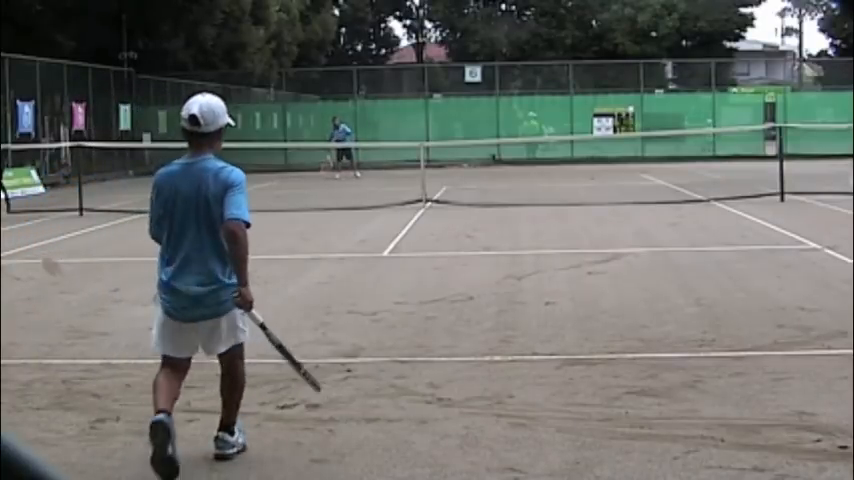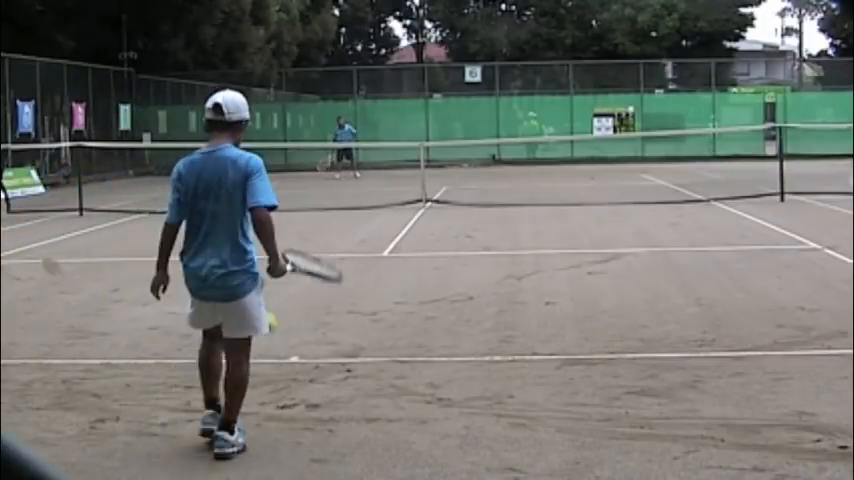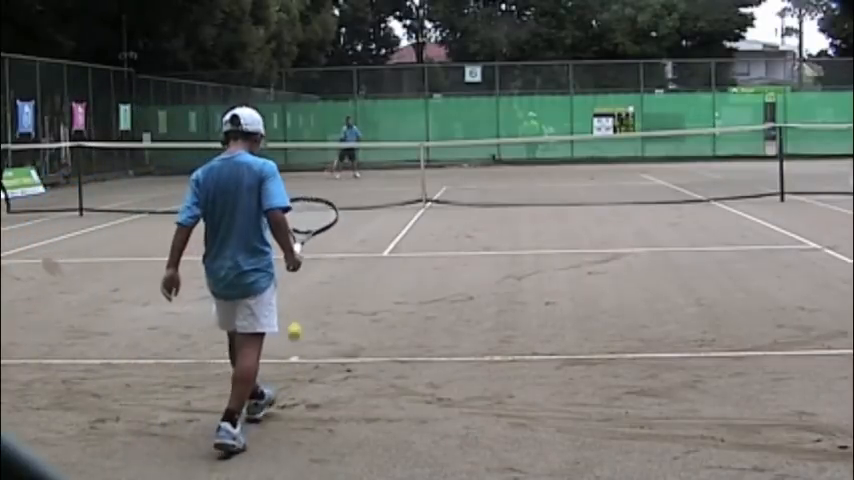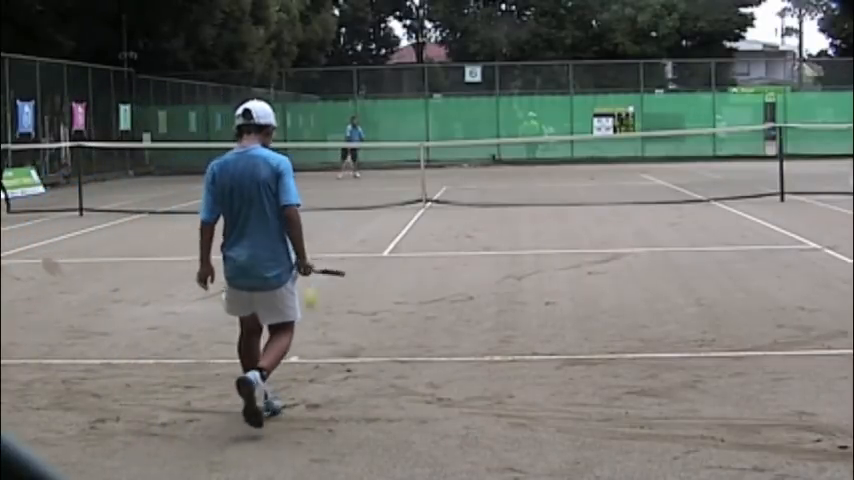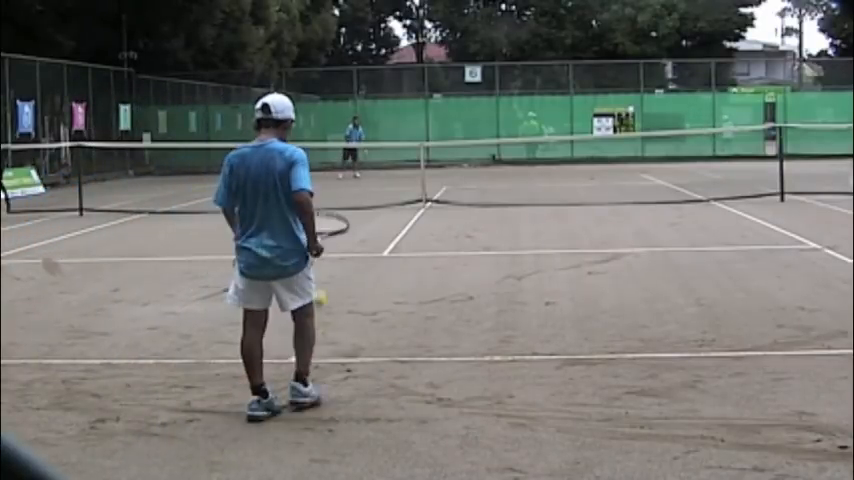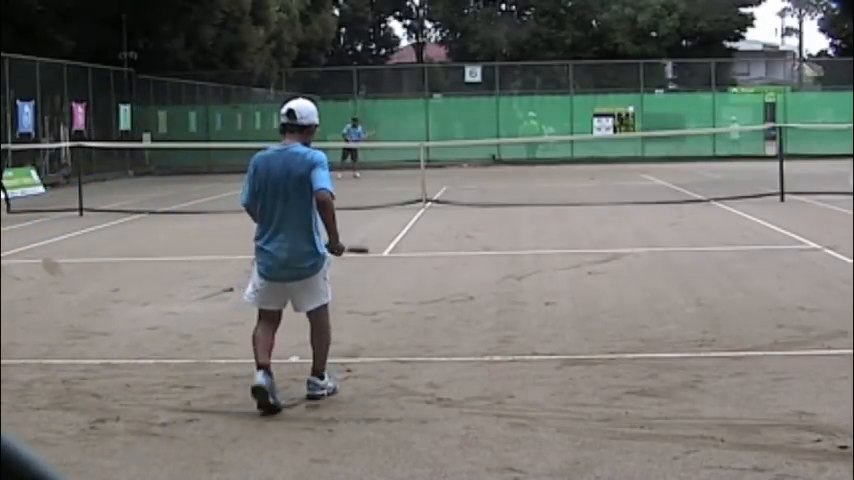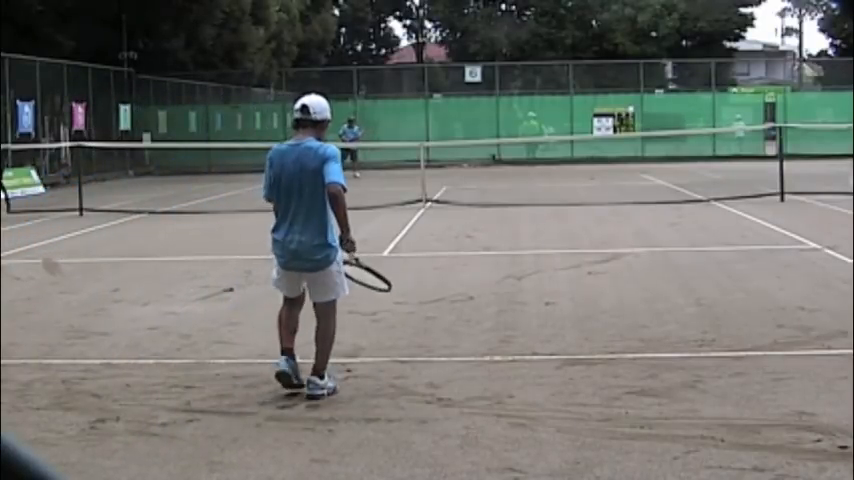
dt=0.2s
person 1, frame 1
left shoulder: (163, 178)
right shoulder: (230, 177)
left elbow: (157, 234)
right elbow: (235, 230)
right wrist: (243, 284)
left hip: (174, 291)
right hip: (218, 290)
left knee: (171, 367)
right knee: (232, 364)
left ankle: (162, 418)
right ankle: (226, 435)
person 1, frame 2
left shoulder: (184, 167)
right shoulder: (249, 163)
left elbow: (172, 223)
right elbow: (260, 215)
left wrist: (161, 268)
right wrist: (275, 257)
left hip: (198, 273)
right hip: (238, 273)
left knee: (210, 342)
right knee: (237, 354)
left ankle: (211, 413)
right ankle: (226, 432)
person 1, frame 3
left shoulder: (202, 174)
right shoulder: (263, 169)
left elbow: (185, 223)
right elbow: (275, 216)
left wrist: (172, 268)
right wrist: (291, 254)
left hip: (219, 274)
right hip: (254, 273)
left knee: (237, 342)
right knee: (248, 351)
left ankle: (254, 397)
right ankle: (229, 425)
person 1, frame 4
left shoulder: (217, 168)
right shoulder: (278, 163)
left elbow: (207, 220)
right elbow: (290, 213)
left wrist: (205, 261)
right wrist: (301, 256)
left hip: (236, 265)
right hip: (274, 264)
left knee: (249, 331)
right knee: (282, 331)
left ankle: (258, 393)
right ankle: (256, 377)
person 1, frame 5
left shoulder: (234, 159)
right shoulder: (293, 155)
left elbow: (226, 206)
right elbow: (302, 199)
right wrist: (312, 239)
left hip: (250, 255)
right hip: (289, 254)
left knee: (253, 326)
right knee: (304, 317)
left ankle: (259, 397)
right ankle: (301, 386)
person 1, frame 6
left shoulder: (259, 161)
right shoulder: (314, 158)
left elbow: (250, 206)
right elbow: (323, 198)
right wrist: (334, 239)
left hip: (268, 255)
right hip: (306, 256)
left knee: (266, 321)
right knee: (319, 317)
left ankle: (263, 374)
right ankle: (318, 380)
person 1, frame 7
left shoulder: (275, 155)
right shoulder: (327, 153)
left elbow: (271, 198)
right elbow: (335, 191)
right wrist: (346, 233)
left hip: (285, 246)
right hip: (320, 248)
left knee: (291, 303)
right knee: (326, 313)
left ankle: (287, 359)
right ankle: (318, 379)
